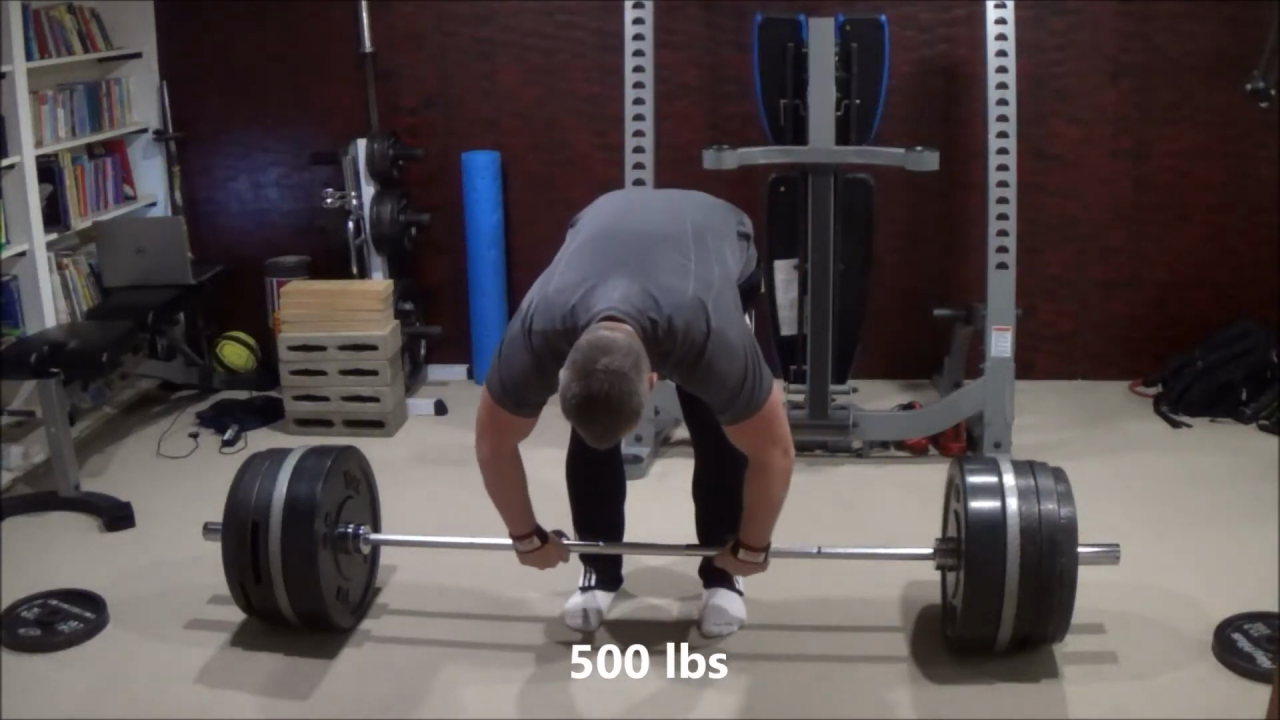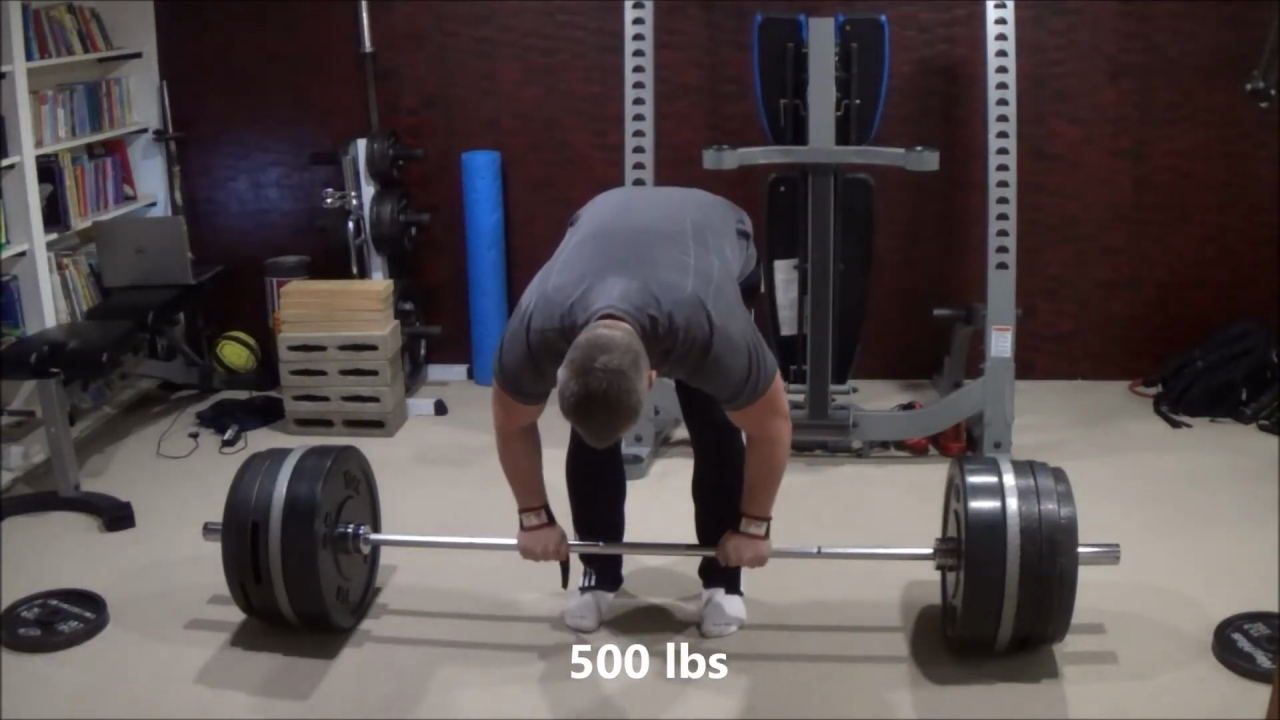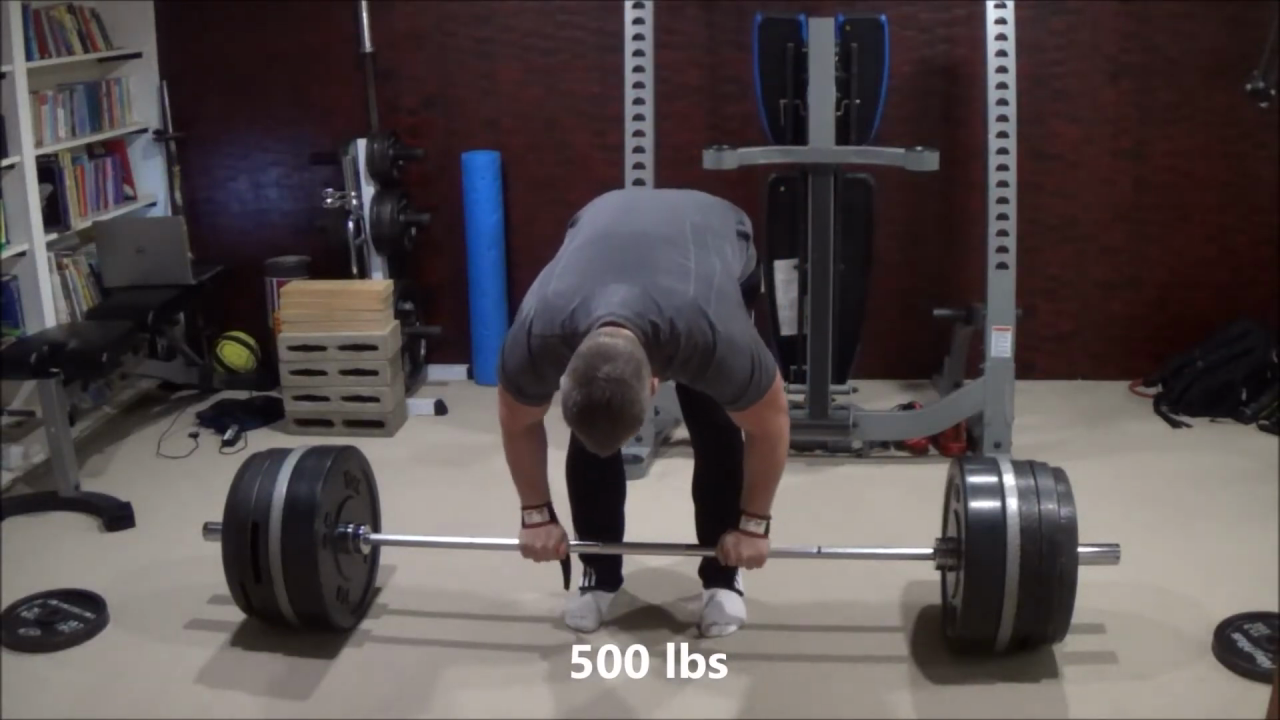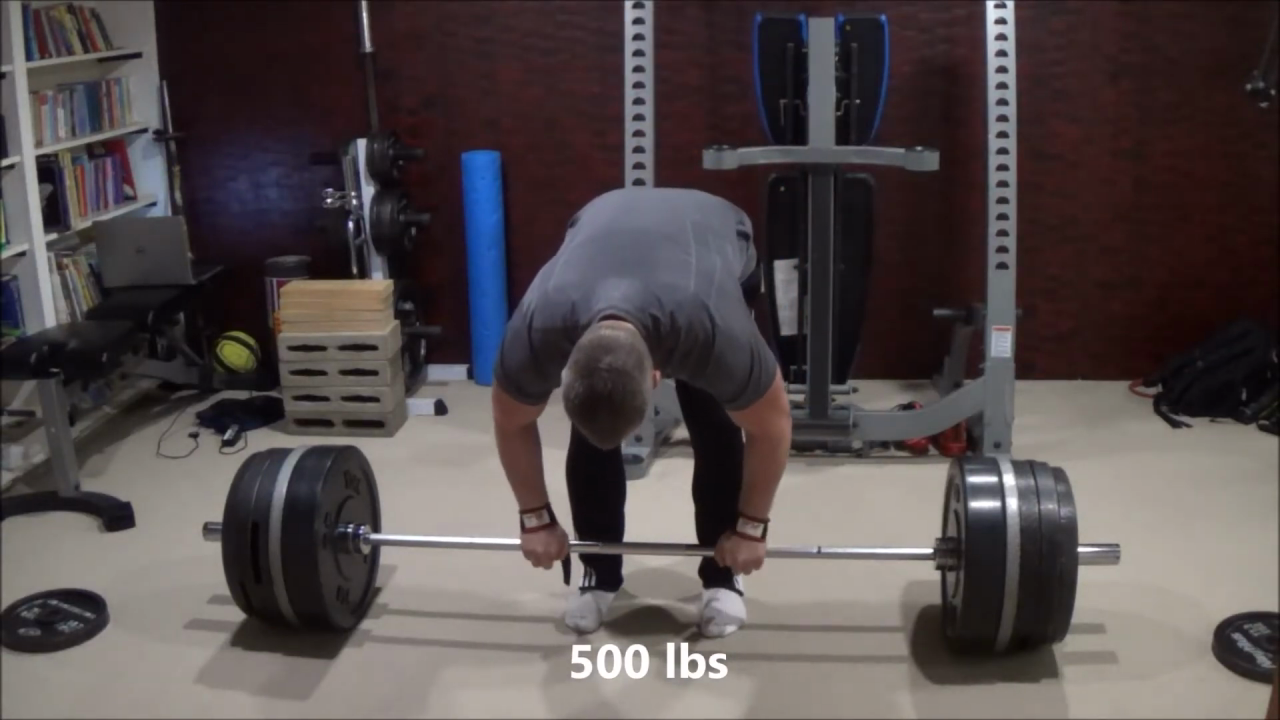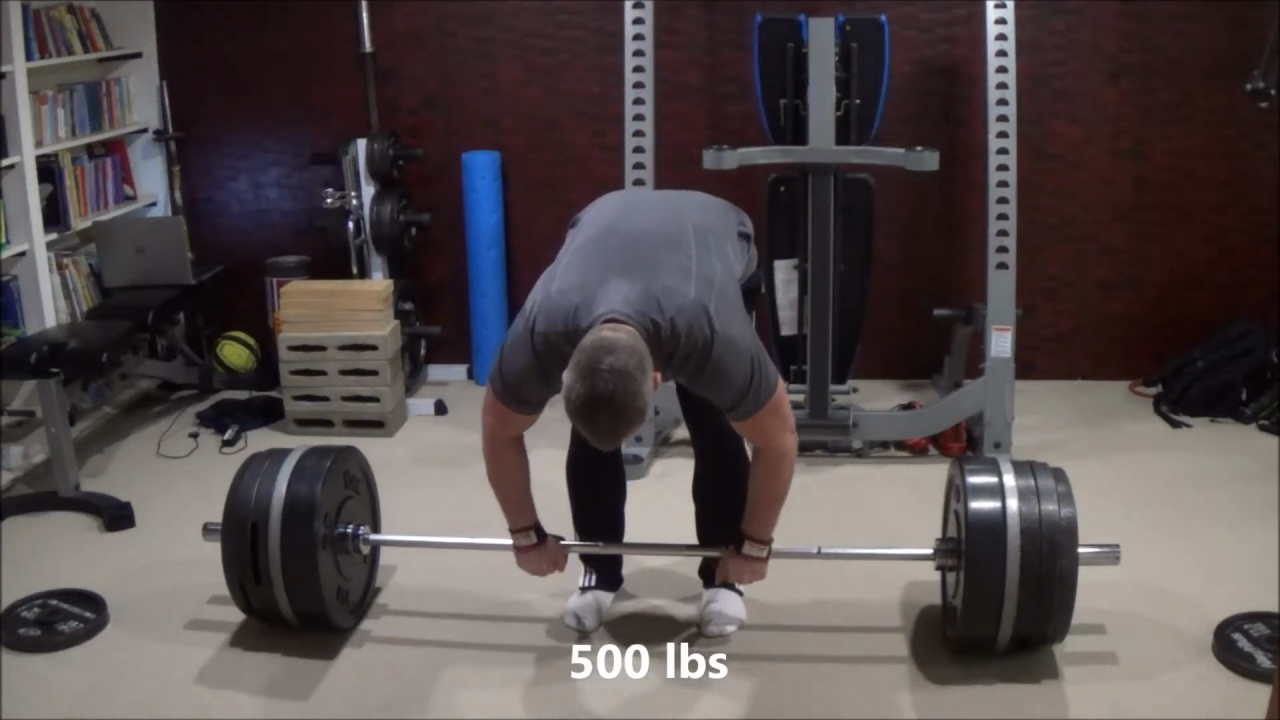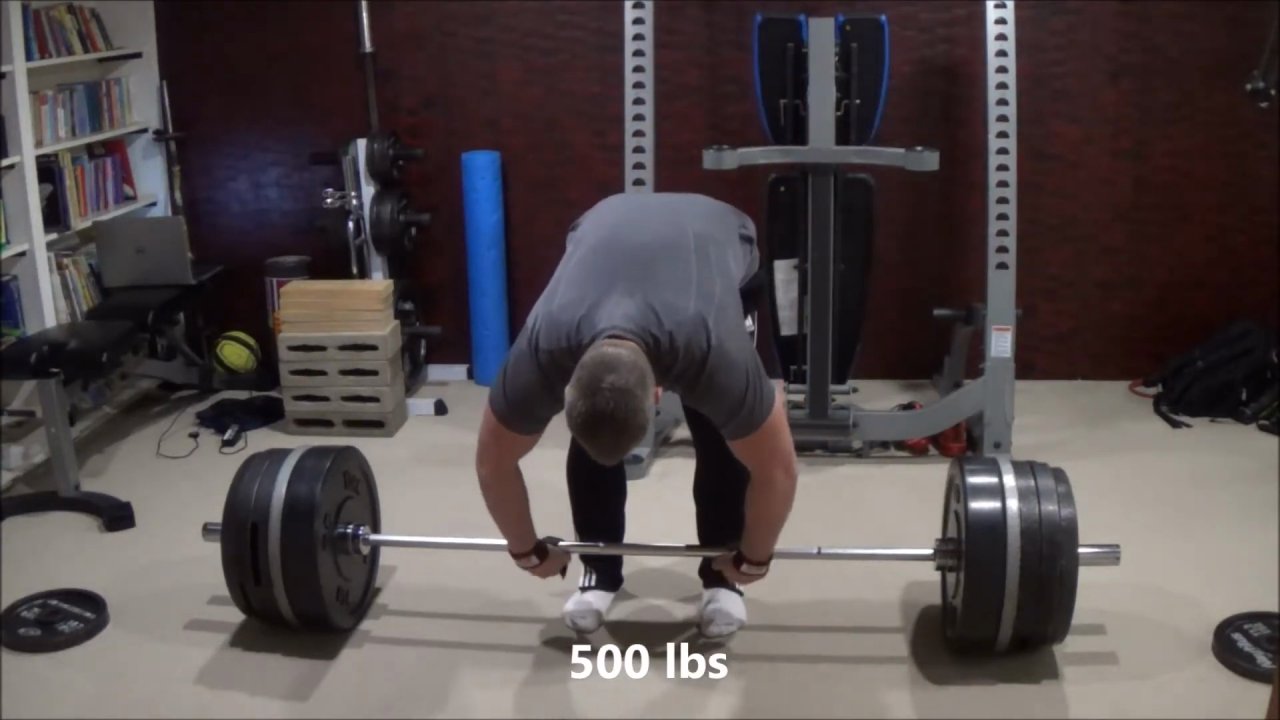
dt=0.2s
person 1, frame 1
left shoulder: (712, 341)
right shoulder: (536, 336)
left elbow: (772, 451)
right elbow: (495, 444)
left wrist: (750, 551)
right wrist: (528, 537)
left knee: (715, 429)
right knee: (588, 437)
left ankle: (721, 575)
right ankle: (599, 569)
person 1, frame 2
left shoulder: (713, 334)
right shoulder: (534, 332)
left elbow: (772, 426)
right elbow: (512, 424)
left wrist: (753, 525)
right wrist: (534, 516)
left knee: (715, 427)
right knee: (587, 432)
left ankle: (722, 573)
right ankle: (599, 569)
person 1, frame 3
left shoulder: (714, 338)
right shoulder: (537, 336)
left elbow: (769, 427)
right elbow: (519, 424)
left wrist: (752, 525)
right wrist: (537, 515)
left knee: (716, 428)
right knee: (587, 435)
left ankle: (721, 574)
right ankle: (599, 570)
person 1, frame 4
left shoulder: (716, 335)
right shoulder: (536, 333)
left elbow: (772, 428)
right elbow: (511, 424)
left wrist: (749, 527)
right wrist: (536, 519)
left knee: (715, 428)
right knee: (588, 434)
left ankle: (720, 575)
right ankle: (599, 570)
person 1, frame 5
left shoulder: (717, 342)
right shoulder: (539, 338)
left elbow: (777, 442)
right elbow: (499, 436)
left wrist: (754, 546)
right wrist: (527, 535)
left knee: (716, 429)
right knee: (589, 435)
left ankle: (720, 574)
right ankle: (600, 569)
person 1, frame 6
left shoulder: (716, 358)
right shoulder: (542, 356)
left elbow: (777, 470)
right elbow: (493, 463)
left wrist: (752, 559)
right wrist: (528, 552)
left knee: (720, 434)
right knee: (589, 441)
left ankle: (720, 575)
right ankle: (600, 569)
